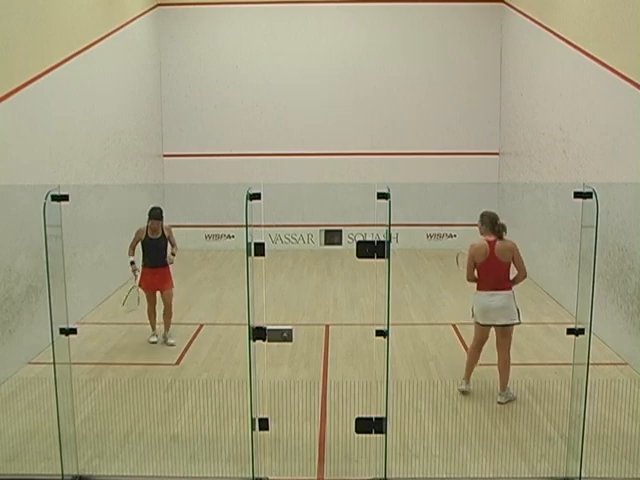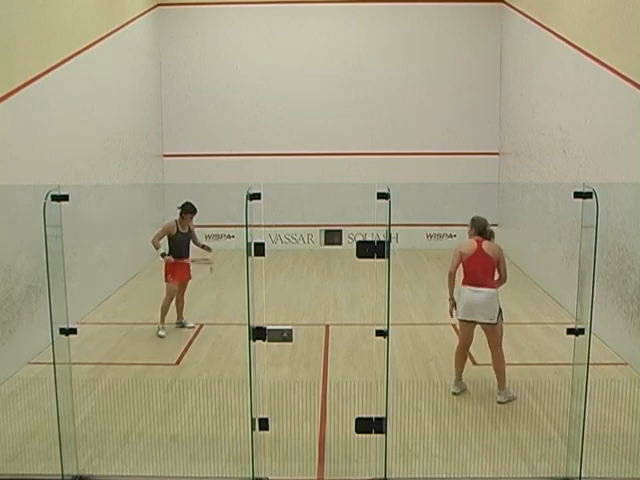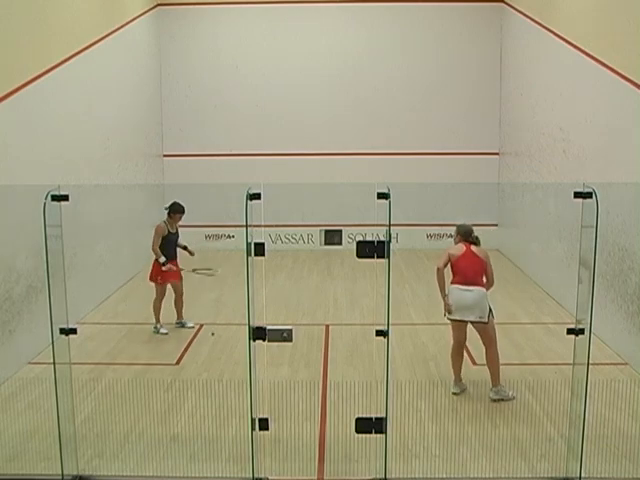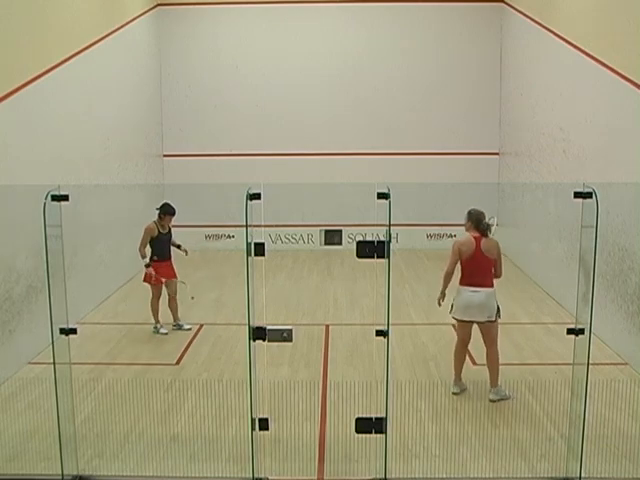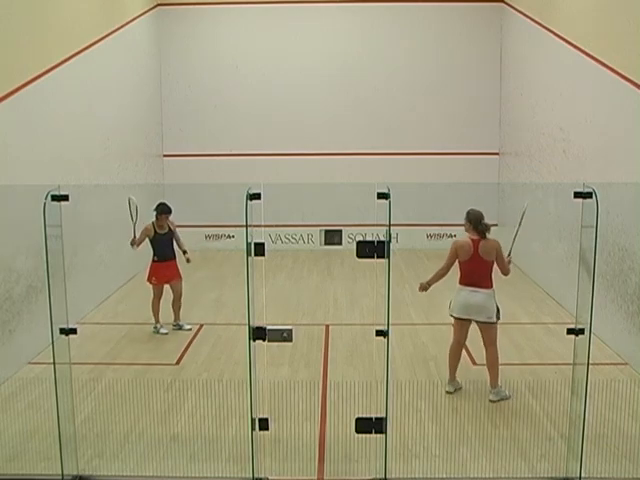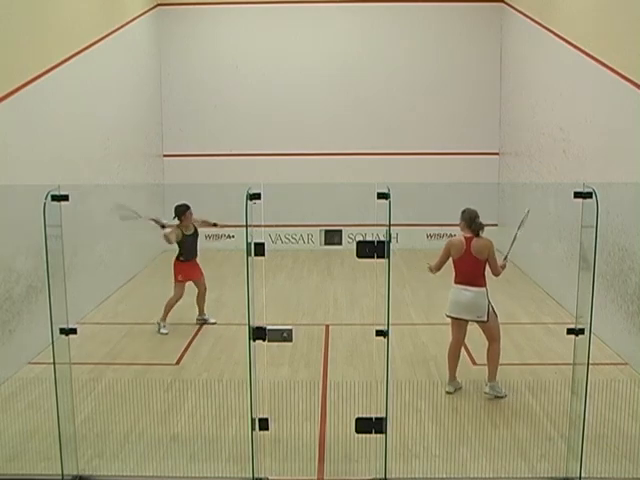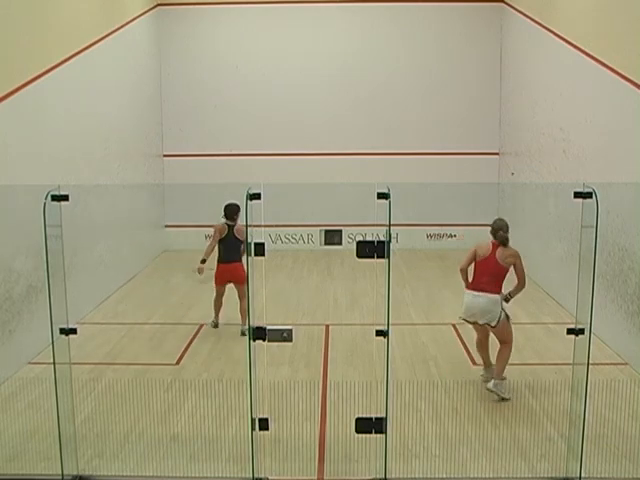
dt=0.7s
person 1, frame 1
left shoulder: (475, 247)
right shoulder: (510, 246)
left elbow: (469, 278)
right elbow: (522, 273)
left hip: (482, 299)
right hip: (504, 300)
left knee: (477, 343)
right knee: (504, 349)
left ankle: (465, 381)
right ankle: (503, 392)
person 1, frame 2
left shoulder: (463, 247)
right shoulder: (496, 248)
left elbow: (451, 272)
right elbow: (503, 278)
left wrist: (451, 298)
left hip: (466, 295)
right hip: (488, 297)
left knee: (463, 343)
right knee: (496, 347)
left ankle: (457, 383)
right ankle: (502, 391)
person 1, frame 3
left shoulder: (452, 250)
right shoulder: (482, 252)
left elbow: (440, 268)
right elbow: (490, 281)
left wrist: (444, 296)
left hip: (456, 294)
right hip: (477, 296)
left knee: (458, 343)
right knee: (491, 344)
left ankle: (457, 383)
right ankle: (496, 389)
person 1, frame 4
left shoulder: (461, 243)
right shoulder: (494, 244)
left elbow: (449, 270)
right elbow: (498, 274)
left wrist: (442, 292)
left hip: (465, 294)
right hip: (486, 296)
left knee: (462, 342)
right knee: (491, 345)
left ankle: (457, 383)
right ankle: (495, 389)
person 1, frame 5
left shoulder: (459, 244)
right shoulder: (493, 245)
left elbow: (444, 270)
right elbow: (505, 272)
left wrist: (428, 283)
right wrist: (507, 262)
left hip: (464, 296)
right hip: (485, 297)
left knee: (458, 341)
right knee: (490, 345)
left ankle: (452, 382)
right ankle: (495, 390)
person 1, frame 6
left shoulder: (453, 243)
right shoulder: (486, 244)
left elbow: (437, 267)
right elbow: (496, 272)
left wrist: (431, 268)
right wrist: (502, 266)
left hip: (458, 294)
right hip: (478, 296)
left knee: (456, 340)
right knee: (494, 340)
left ankle: (451, 382)
right ankle: (492, 384)
person 1, frame 7
left shoulder: (480, 247)
right shoulder: (513, 254)
left elbow: (463, 268)
right elbow: (522, 283)
left wrist: (468, 284)
right wrist: (510, 295)
left hip: (474, 299)
right hip: (492, 301)
left knee: (482, 335)
right knee: (506, 342)
left ankle: (488, 372)
right ankle: (496, 381)
person 2, frame 1
left shoulder: (167, 230)
right shoulder: (141, 232)
left elbow: (174, 246)
right elbow: (131, 248)
left wrist: (172, 255)
right wrist: (133, 263)
left hip: (164, 271)
right hip: (148, 272)
left knee: (168, 304)
right knee: (151, 304)
left ankle: (167, 334)
right ankle: (153, 332)
person 2, frame 2
left shoulder: (190, 225)
right shoulder: (171, 226)
left elbow: (194, 239)
right elbow: (154, 240)
left wrist: (203, 246)
right wrist: (163, 255)
left hip: (185, 263)
right hip: (173, 264)
left knee: (181, 294)
right knee: (170, 295)
left ankle: (180, 320)
right ankle: (161, 325)
person 2, frame 3
left shoulder: (175, 225)
right shoulder: (161, 227)
right elbow: (155, 248)
left wrist: (186, 248)
right wrist: (165, 263)
left hip: (174, 264)
right hip: (162, 266)
left knee: (179, 293)
right knee: (160, 296)
left ankle: (180, 320)
right ankle: (157, 325)
person 2, frame 4
left shoulder: (168, 225)
right shoulder: (151, 228)
right elbow: (142, 248)
left wrist: (179, 246)
right wrist: (147, 266)
left hip: (168, 264)
right hip: (156, 266)
left knee: (173, 294)
right knee: (156, 296)
left ankle: (177, 322)
right ankle: (157, 325)
person 2, frame 5
left shoulder: (171, 224)
right shoulder: (149, 229)
left elbow: (178, 240)
right elbow: (136, 245)
left wrist: (185, 252)
right wrist: (133, 244)
left hip: (172, 264)
right hip: (158, 266)
left knee: (178, 294)
right knee: (157, 296)
left ankle: (177, 322)
right ankle: (157, 325)
person 2, frame 6
left shoulder: (193, 222)
right shoulder: (176, 230)
left elbow: (202, 222)
right elbow: (170, 241)
left wrist: (214, 224)
right wrist: (165, 227)
left hip: (192, 263)
right hip: (182, 264)
left knee: (203, 289)
right knee: (178, 295)
left ankle: (201, 316)
right ankle: (162, 322)
person 2, frame 7
left shoulder: (219, 228)
right shoulder: (241, 229)
left elbow: (211, 246)
left wrist: (202, 262)
left hip: (222, 267)
right hip: (238, 266)
left knee: (219, 295)
right knee: (243, 298)
left ankle: (216, 319)
right ankle: (244, 327)
